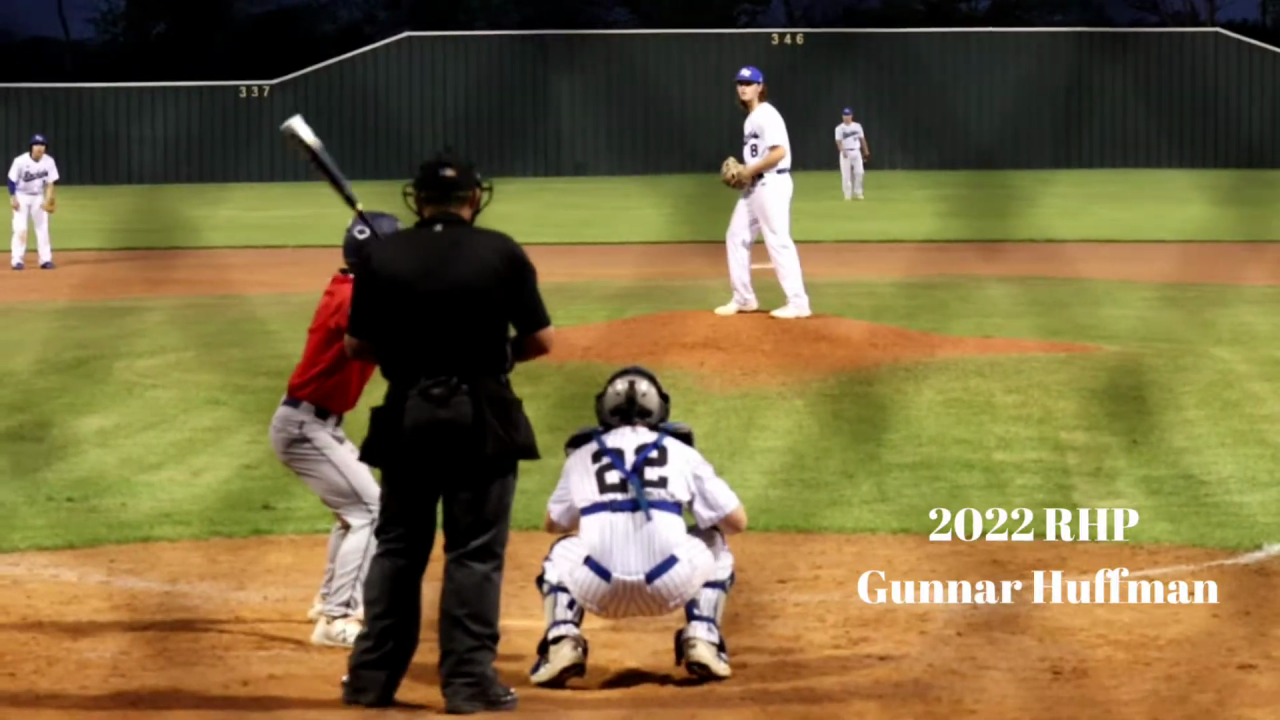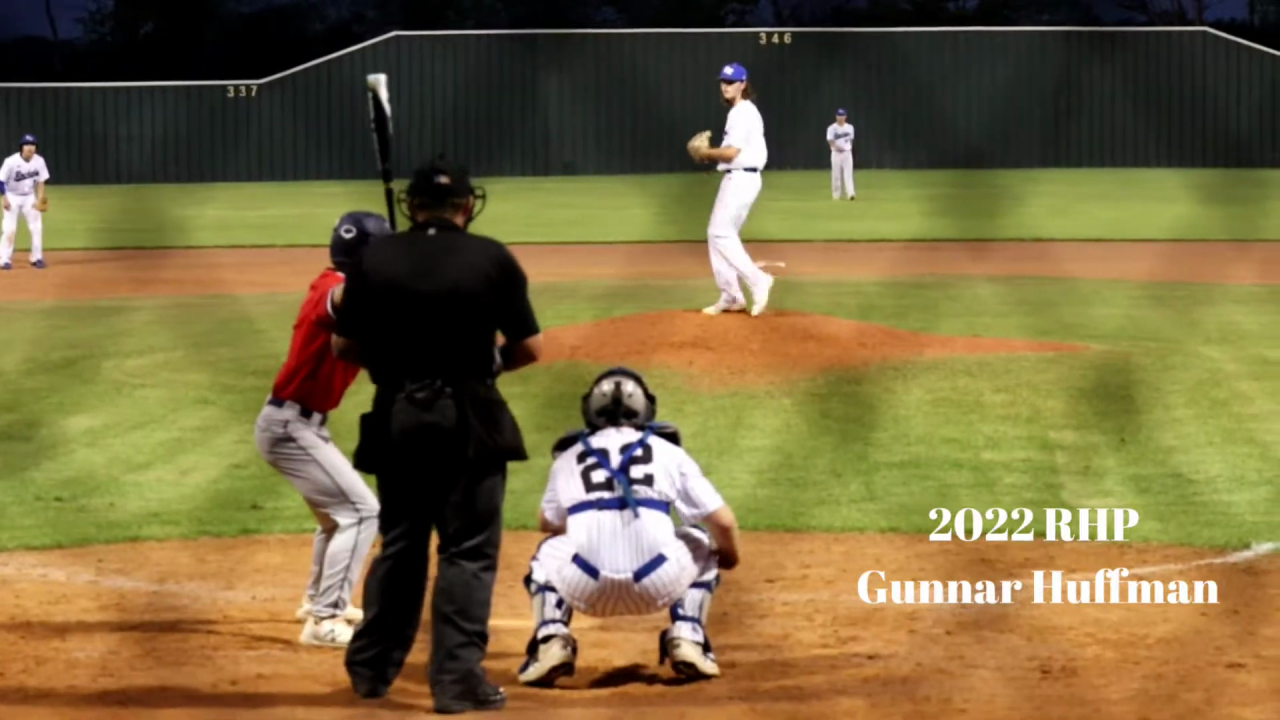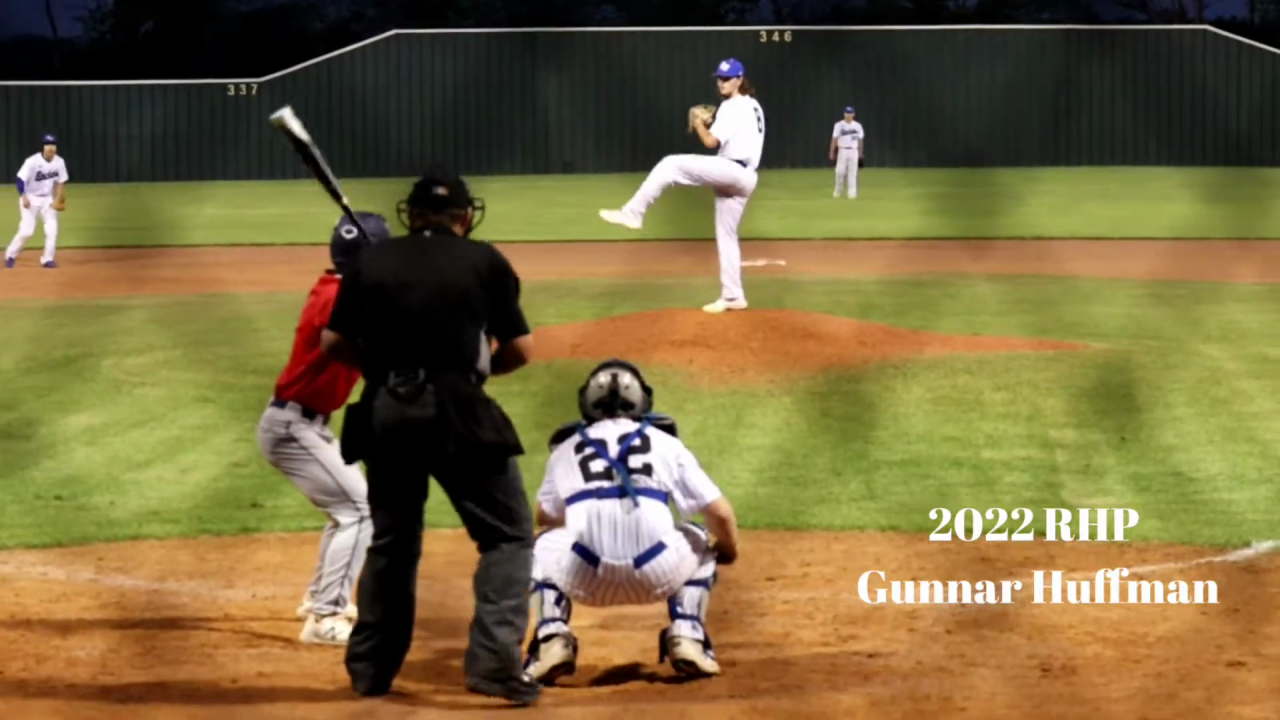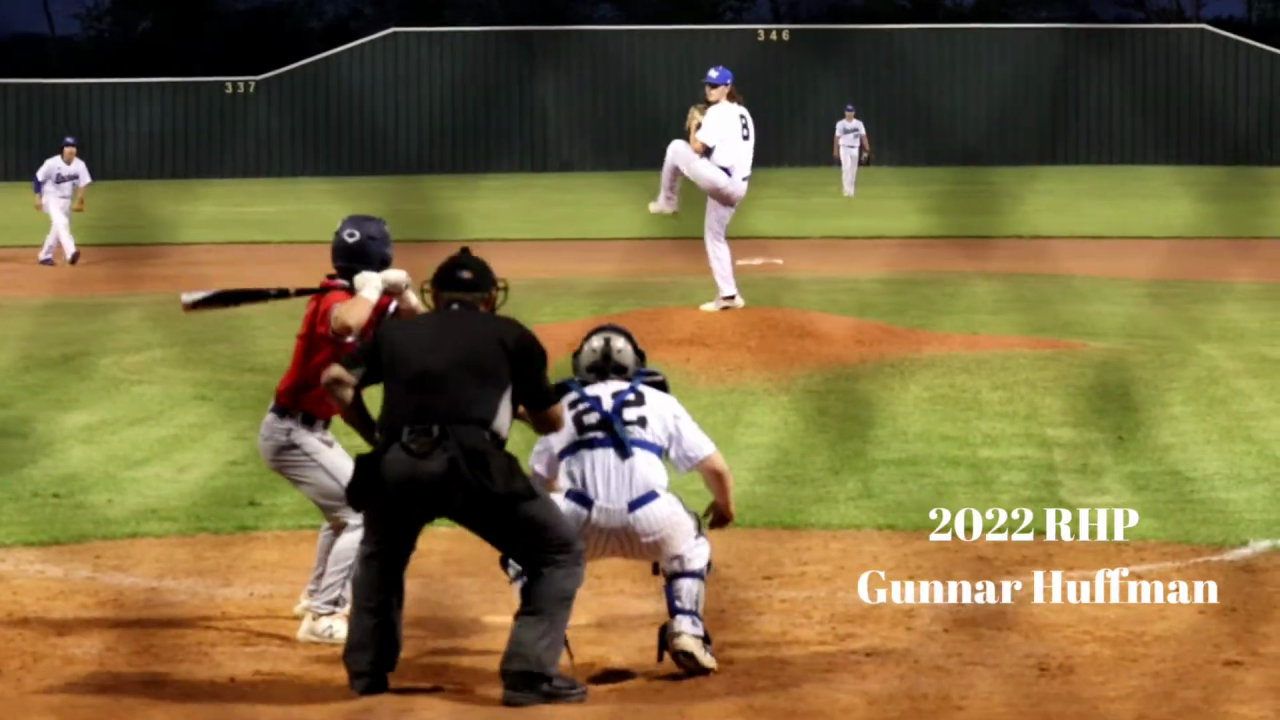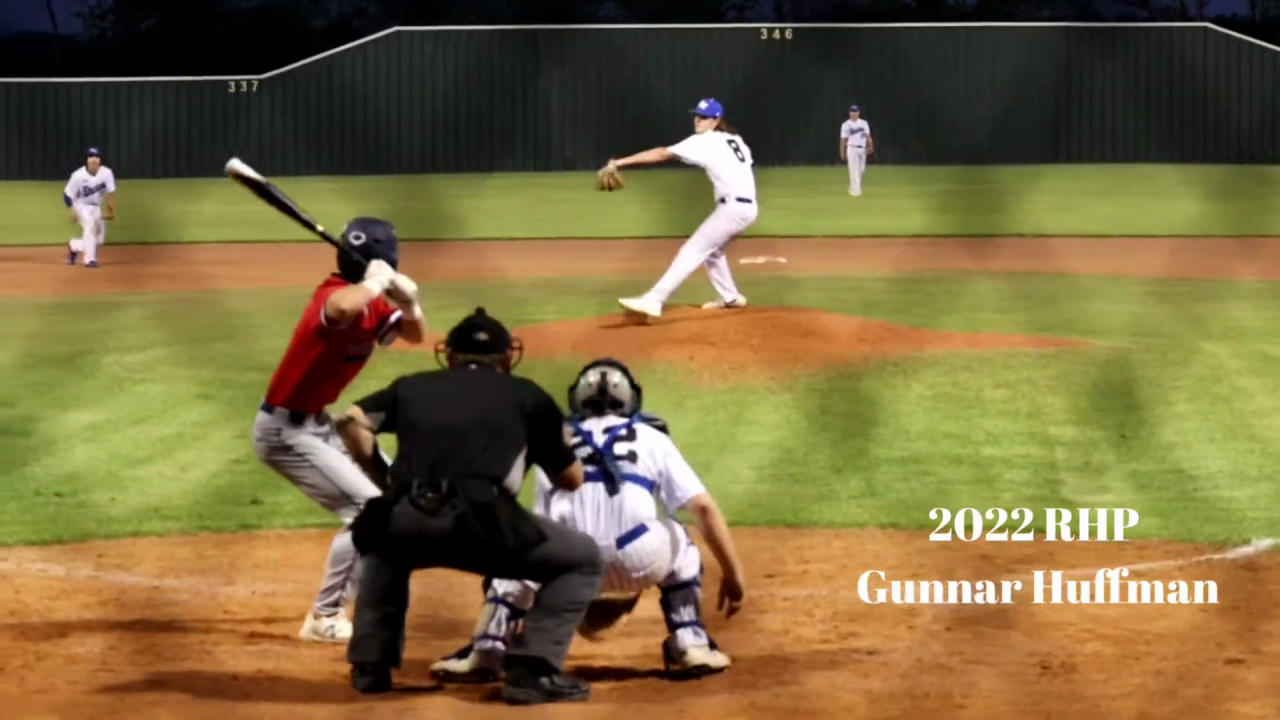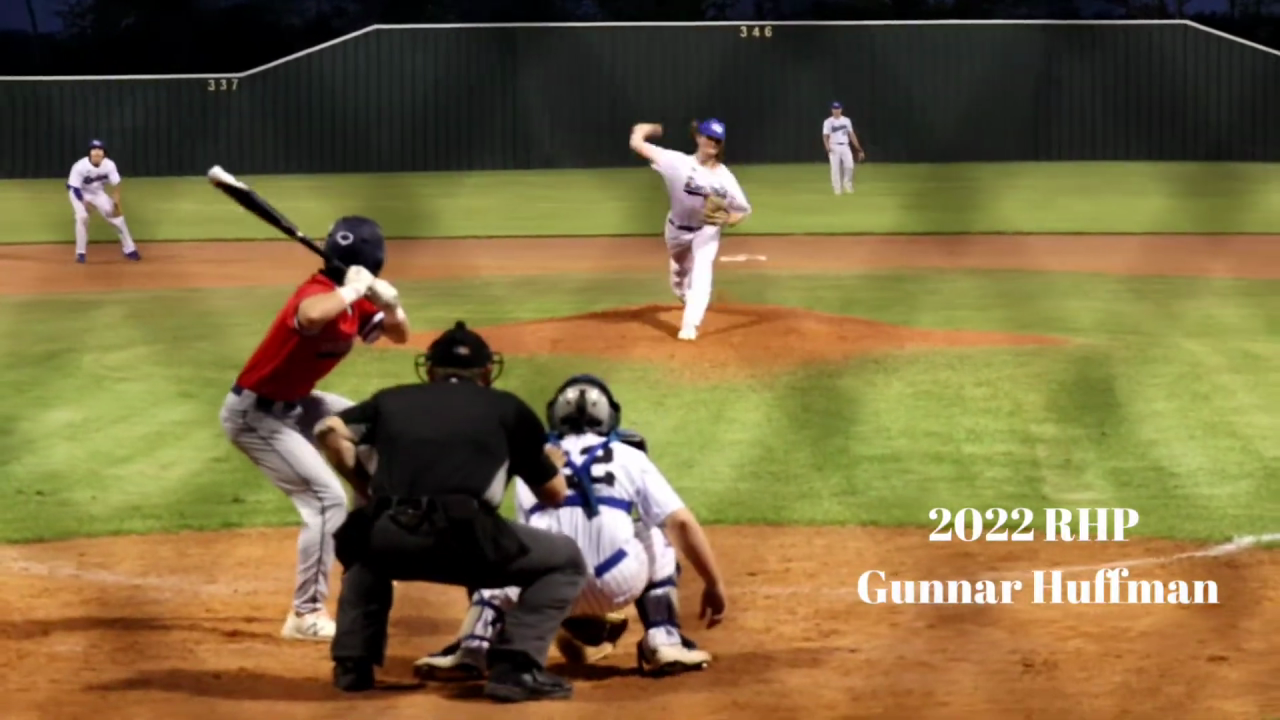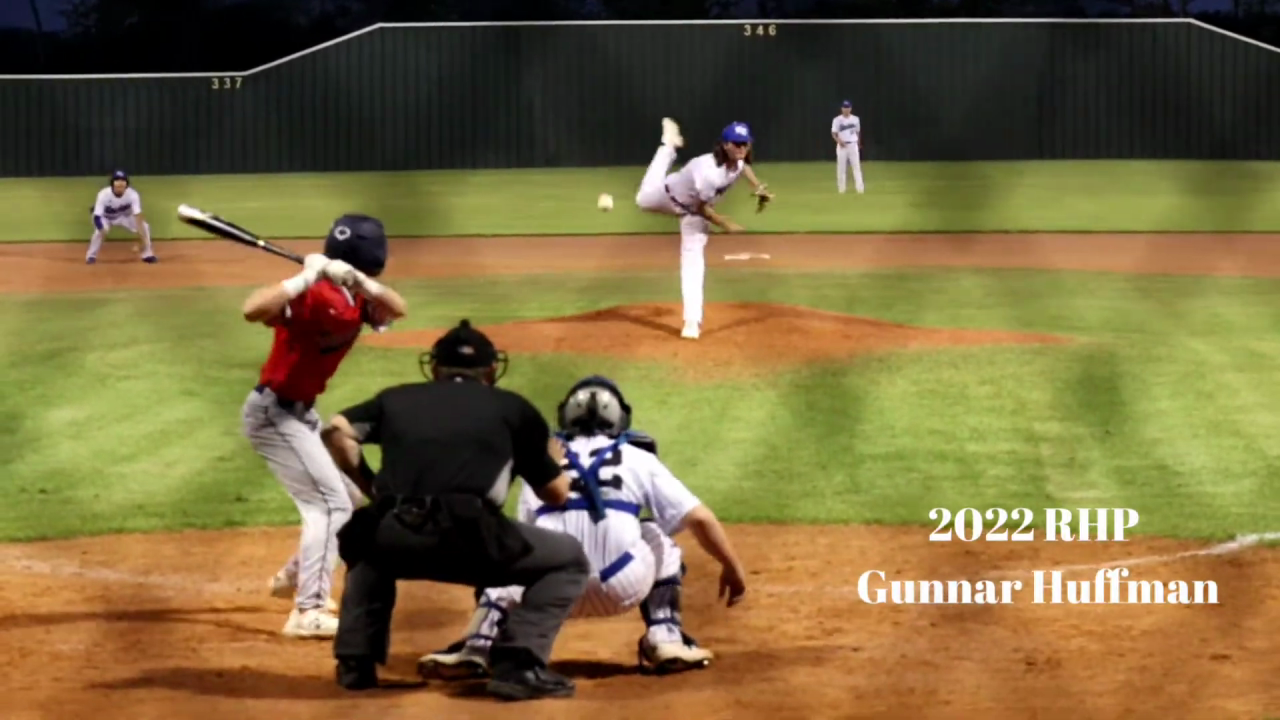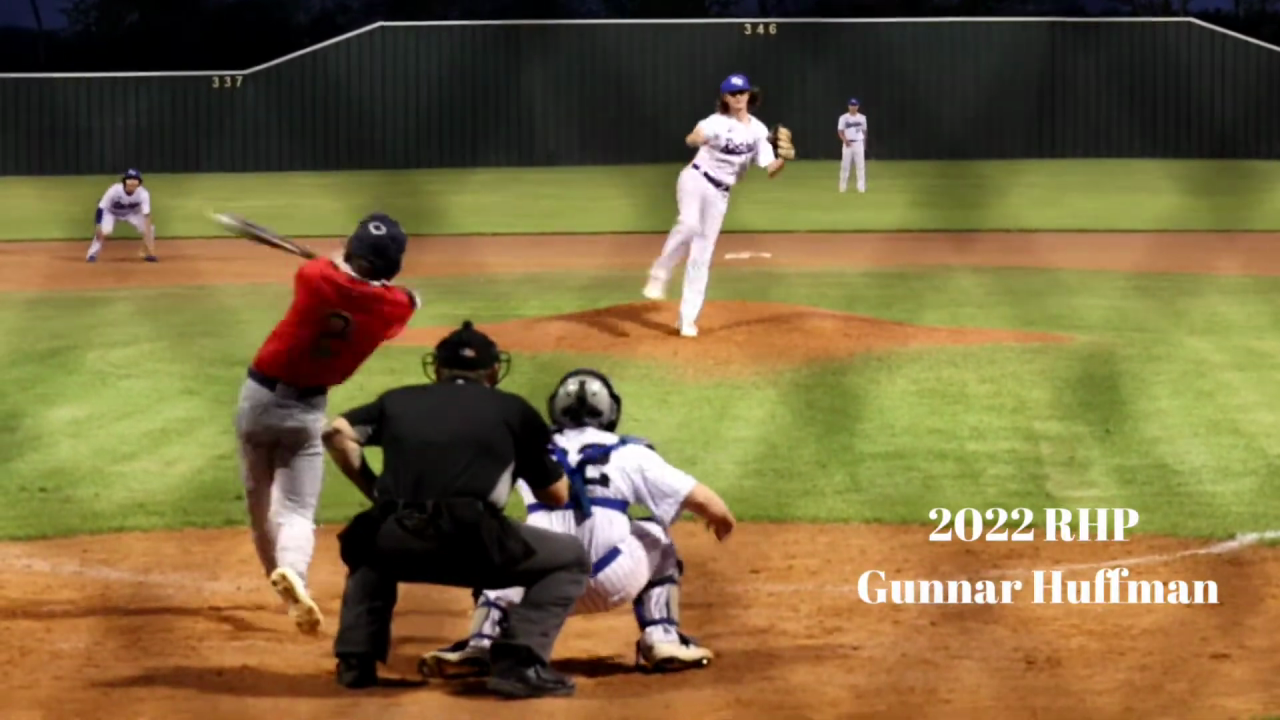
dt=0.3s
person 1, frame 1
left shoulder: (382, 255)
right shoulder: (500, 252)
left elbow: (357, 346)
right elbow: (541, 339)
left hip: (408, 415)
right hip: (480, 415)
left knee: (398, 548)
right knee: (475, 553)
left ankle: (372, 676)
right ankle: (468, 681)
person 1, frame 2
left shoulder: (374, 259)
right shoulder: (492, 258)
left elbow: (343, 346)
right elbow: (530, 348)
left hip: (397, 419)
right hip: (468, 419)
left knee: (399, 546)
right knee: (469, 553)
left ankle: (370, 668)
right ankle: (457, 679)
person 1, frame 3
left shoulder: (370, 260)
right shoulder: (484, 260)
left elbow: (334, 342)
right elbow: (520, 349)
left hip: (384, 414)
right hip: (456, 413)
left knee: (391, 541)
right knee: (507, 535)
left ankle: (370, 667)
right ankle: (495, 662)
person 1, frame 4
left shoulder: (396, 330)
right shoulder: (510, 333)
left elbow: (335, 380)
right elbow: (551, 421)
left wrist: (372, 433)
right wrist: (520, 404)
left hip: (396, 468)
right hip: (469, 466)
left knee: (381, 556)
right knee: (560, 553)
left ankle: (366, 669)
right ankle: (531, 675)
person 1, frame 5
left shoulder: (411, 386)
right shoulder: (527, 394)
left elbow: (350, 420)
right elbow: (571, 480)
left wrist: (386, 479)
right wrist: (566, 443)
left hip: (406, 522)
right hip: (478, 523)
left knee: (384, 549)
right knee: (582, 561)
left ankle: (370, 665)
right ankle: (533, 671)
person 1, frame 6
left shoulder: (392, 399)
right shoulder: (508, 407)
left elbow: (330, 431)
right elbow: (554, 493)
left wrist: (366, 490)
right wrist: (553, 460)
left hip: (389, 541)
right hip: (462, 541)
left knee: (369, 537)
right knee: (565, 561)
left ankle: (353, 662)
right ankle: (516, 668)
person 1, frame 7
left shoulder: (397, 398)
right shoulder: (513, 407)
left elbow: (335, 430)
right elbow: (556, 493)
left wrist: (372, 488)
right wrist: (552, 456)
left hip: (394, 540)
right hip: (467, 540)
left knee: (372, 538)
right knee: (569, 560)
left ankle: (355, 660)
right ankle: (519, 665)
person 1, frame 8
left shoulder: (399, 399)
right shoulder: (514, 409)
left elbow: (337, 432)
right elbow: (556, 496)
left wrist: (374, 491)
right wrist: (539, 452)
left hip: (396, 543)
right hip: (469, 543)
left knee: (374, 538)
right knee: (572, 559)
left ankle: (356, 658)
right ankle: (519, 663)
person 2, frame 1
left shoulder: (356, 290)
right shoulder: (349, 297)
left hip: (314, 421)
right hip: (305, 425)
left knee: (355, 510)
right knee: (372, 513)
left ankle: (332, 600)
right ankle: (335, 620)
person 2, frame 2
left shoulder: (345, 293)
right shoulder: (332, 289)
left hip: (299, 421)
right hip: (289, 425)
left knee: (338, 511)
right knee: (361, 511)
left ankle: (319, 600)
right ankle: (324, 621)
person 2, frame 3
right shoulder: (335, 294)
left hip: (303, 423)
right hip: (292, 426)
left knee: (347, 507)
right knee: (361, 510)
left ankle: (321, 598)
right ankle: (324, 619)
person 2, frame 4
left shoulder: (360, 297)
right shoulder: (334, 300)
left elbow: (415, 318)
right elbow: (348, 325)
left wrist: (401, 289)
right wrist: (370, 291)
left hip: (309, 428)
right hip: (291, 433)
left knee: (346, 506)
left ankle: (316, 597)
right ankle: (321, 618)
person 2, frame 5
left shoulder: (371, 303)
right shoulder: (334, 294)
left elbow: (415, 335)
right elbow: (345, 308)
left wrist: (408, 300)
right wrist: (377, 283)
left hip: (310, 421)
right hip: (284, 431)
left ankle: (345, 575)
right ankle: (324, 618)
person 2, frame 6
left shoulder: (356, 302)
right shoulder: (322, 294)
left elbow: (400, 335)
right elbow: (310, 318)
left wrist: (390, 301)
right wrist: (351, 290)
left hip: (288, 403)
right hip: (254, 414)
right knee: (327, 500)
right ankle: (306, 615)
person 2, frame 7
left shoulder: (354, 294)
right shoulder: (311, 294)
left elbow: (395, 309)
right elbow: (253, 309)
left wrist: (357, 279)
right wrist: (303, 278)
left hip: (298, 409)
right hip: (275, 412)
left knee: (349, 496)
right knee: (331, 505)
left ankle: (296, 577)
right ankle: (308, 612)
person 2, frame 8
left shoulder: (320, 276)
right shoulder: (400, 304)
left hip: (258, 397)
right hip: (307, 410)
left knee: (260, 504)
right knee: (299, 510)
left ankle: (284, 579)
right ankle: (292, 572)
person 3, frame 1
left shoulder: (582, 455)
right shoulder: (681, 452)
left elbow: (553, 523)
right elbow: (737, 521)
right wrist: (708, 514)
left hip: (599, 589)
right hip: (669, 585)
left knee: (561, 555)
right knee: (714, 547)
left ankle: (562, 645)
right ankle: (702, 641)
person 3, frame 2
left shoulder: (569, 457)
right shoulder: (667, 451)
left elbow: (548, 524)
right elbow: (723, 522)
right wrist: (730, 554)
left hip: (587, 588)
right hip: (657, 584)
left knee: (548, 554)
right knee: (700, 548)
left ankle: (551, 644)
right ankle: (687, 640)
person 3, frame 3
left shoulder: (566, 448)
right shoulder: (665, 443)
left elbow: (544, 515)
right elbow: (720, 513)
right wrist: (727, 548)
left hip: (586, 577)
right hip: (657, 573)
left knee: (544, 550)
right knee: (699, 547)
left ankle: (552, 642)
right ankle: (687, 639)
person 3, frame 4
left shoulder: (563, 407)
right shoulder: (660, 402)
left elbow: (537, 484)
right elbow: (716, 467)
right wrist: (723, 506)
left hip: (581, 520)
right hip: (653, 519)
right knee: (689, 544)
right ankle: (687, 632)
person 3, frame 5
right shoulder: (651, 436)
right elbow: (703, 506)
right wrist: (733, 575)
right hip: (639, 556)
right knee: (678, 545)
left ankle: (485, 652)
right ankle: (691, 645)
person 3, frame 6
right shoulder: (629, 456)
right elbow: (682, 523)
right wrist: (714, 584)
right hip: (617, 581)
right knee: (655, 542)
left ankle: (471, 651)
right ankle: (664, 642)
person 3, frame 7
right shoulder: (638, 458)
right elbow: (700, 519)
right wrist: (733, 568)
right hip: (622, 585)
right knee: (659, 538)
left ankle: (476, 649)
right ankle: (664, 640)
person 3, frame 8
right shoulder: (630, 453)
right elbow: (700, 500)
right wrist: (724, 519)
right hip: (613, 580)
right knee: (653, 539)
left ankle: (481, 647)
right ankle: (661, 639)
person 4, frame 1
left shoulder: (767, 114)
right shoulder: (750, 119)
left elbow: (779, 153)
left wrist: (750, 170)
right wrist: (743, 172)
left hip: (772, 184)
right hip: (756, 185)
left knee: (778, 242)
right knee: (736, 237)
left ankle: (798, 303)
right ankle: (744, 298)
person 4, frame 2
left shoulder: (741, 113)
right shoulder: (747, 111)
left elbow: (731, 152)
left wrist: (706, 152)
right wrist: (713, 151)
left hip: (741, 179)
right hip: (740, 179)
left knee: (720, 233)
right knee: (718, 234)
left ankle: (758, 282)
right ankle: (731, 296)
person 4, frame 3
left shoulder: (732, 106)
right shoulder: (753, 106)
left elbow: (711, 142)
left wrist: (697, 125)
right wrist: (705, 126)
left hip: (729, 170)
right hip: (746, 178)
left knee: (670, 164)
right knee: (726, 235)
left ankle: (632, 213)
right ankle: (733, 296)
person 4, frame 4
left shoulder: (718, 112)
right shoulder: (743, 113)
left elbow: (696, 148)
left wrist: (694, 126)
right wrist: (702, 128)
left hip: (720, 178)
right hip: (737, 185)
left knee: (676, 148)
right knee: (715, 236)
left ankle: (667, 199)
right ankle: (729, 296)
person 4, frame 5
left shoulder: (703, 141)
right shoulder: (735, 140)
left elbow: (662, 153)
right elbow: (745, 163)
left wrist: (620, 162)
left hip: (733, 209)
right hip: (746, 208)
left knee: (694, 251)
right knee: (711, 251)
left ankle: (654, 300)
right ankle: (730, 297)
person 4, frame 6
left shoulder: (725, 176)
right shoulder: (677, 161)
left elbow: (743, 211)
right elbow: (637, 145)
left wrist: (726, 219)
left hip: (706, 231)
right hip: (678, 229)
left knee: (701, 273)
right knee: (679, 271)
left ankle: (690, 324)
right ankle: (685, 293)
person 4, frame 7
left shoulder: (738, 160)
right shoulder: (708, 171)
right elbow: (702, 208)
left wrist: (757, 186)
right wrist: (725, 225)
left hip: (696, 211)
right hip: (673, 199)
left knee: (693, 260)
right knee: (643, 199)
left ankle: (692, 321)
right ankle: (669, 144)
person 4, frame 8
left shoulder: (759, 131)
right shoulder: (716, 121)
left elbow: (771, 170)
right elbow: (691, 140)
left wrist: (784, 157)
right wrist: (700, 138)
left hip: (720, 194)
right hip: (696, 179)
left knee: (702, 254)
right knee: (688, 225)
left ankle: (687, 318)
right ankle: (659, 273)
